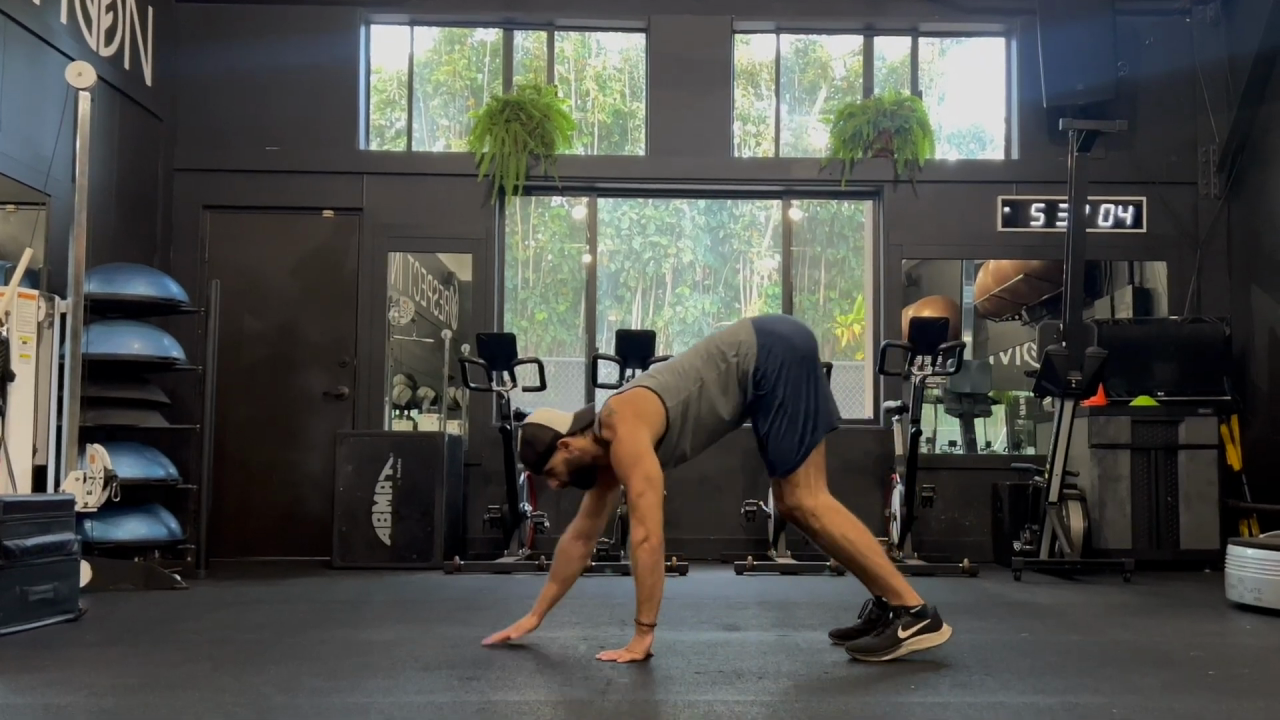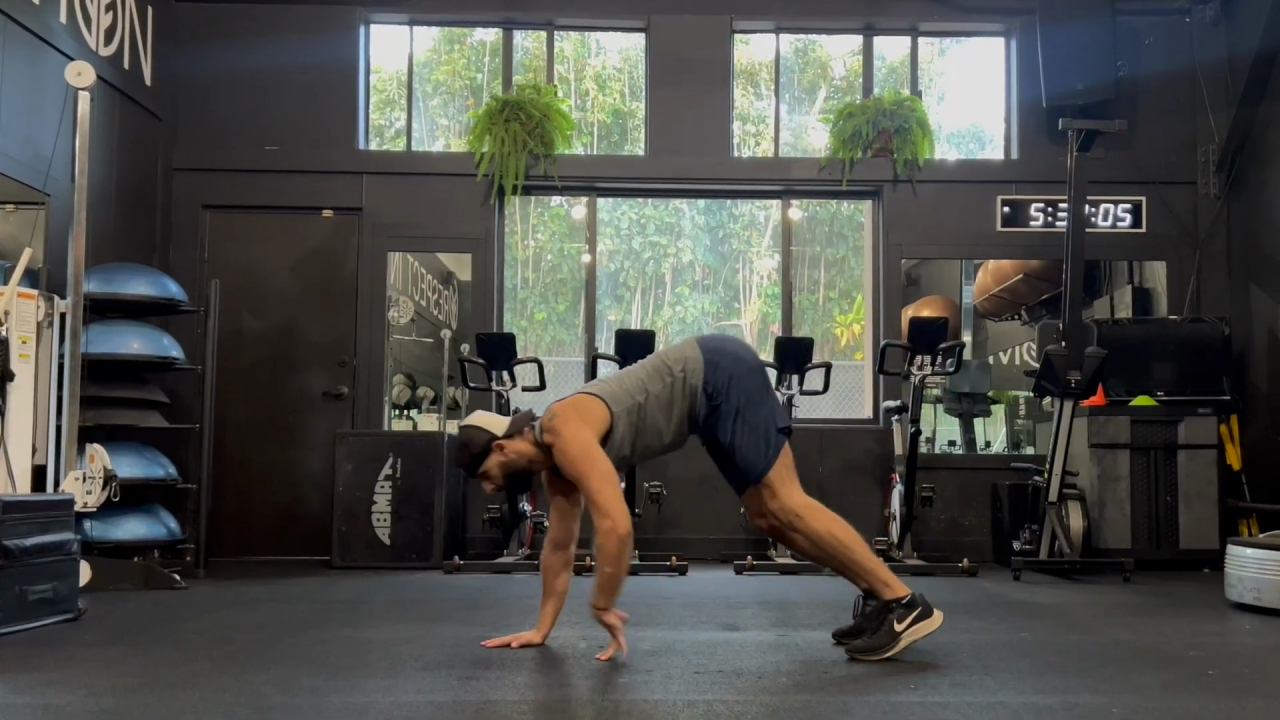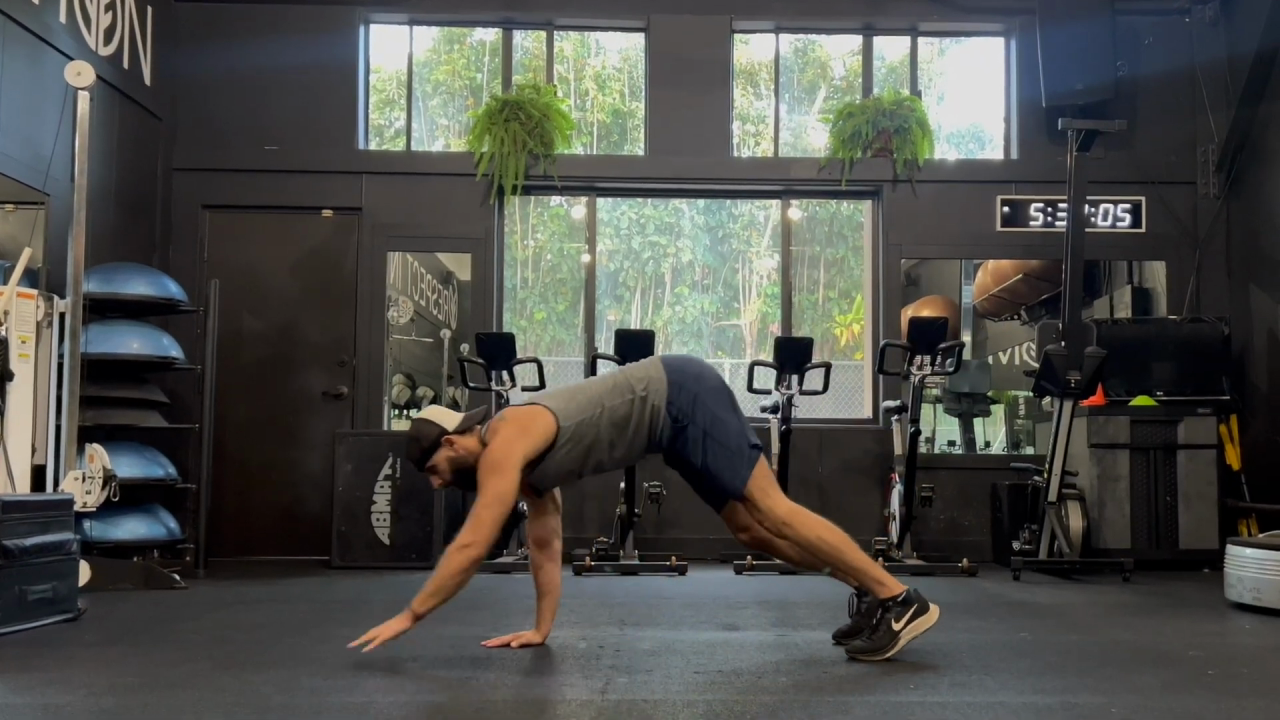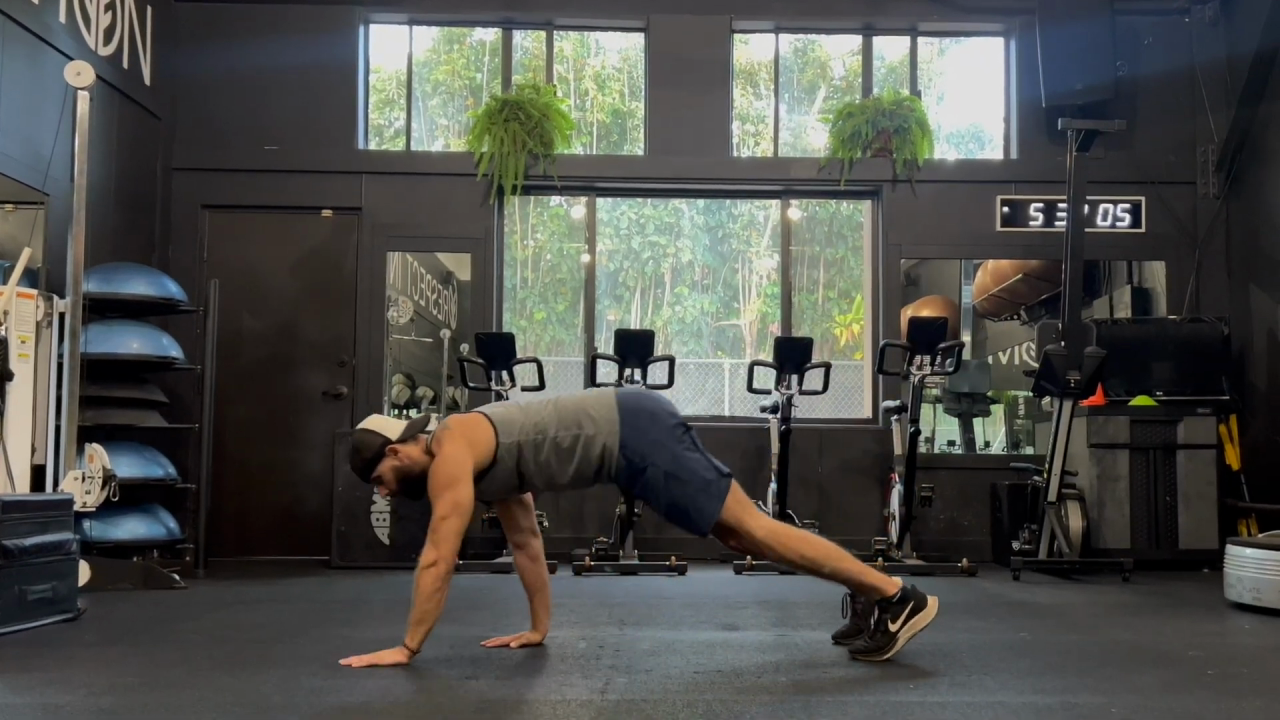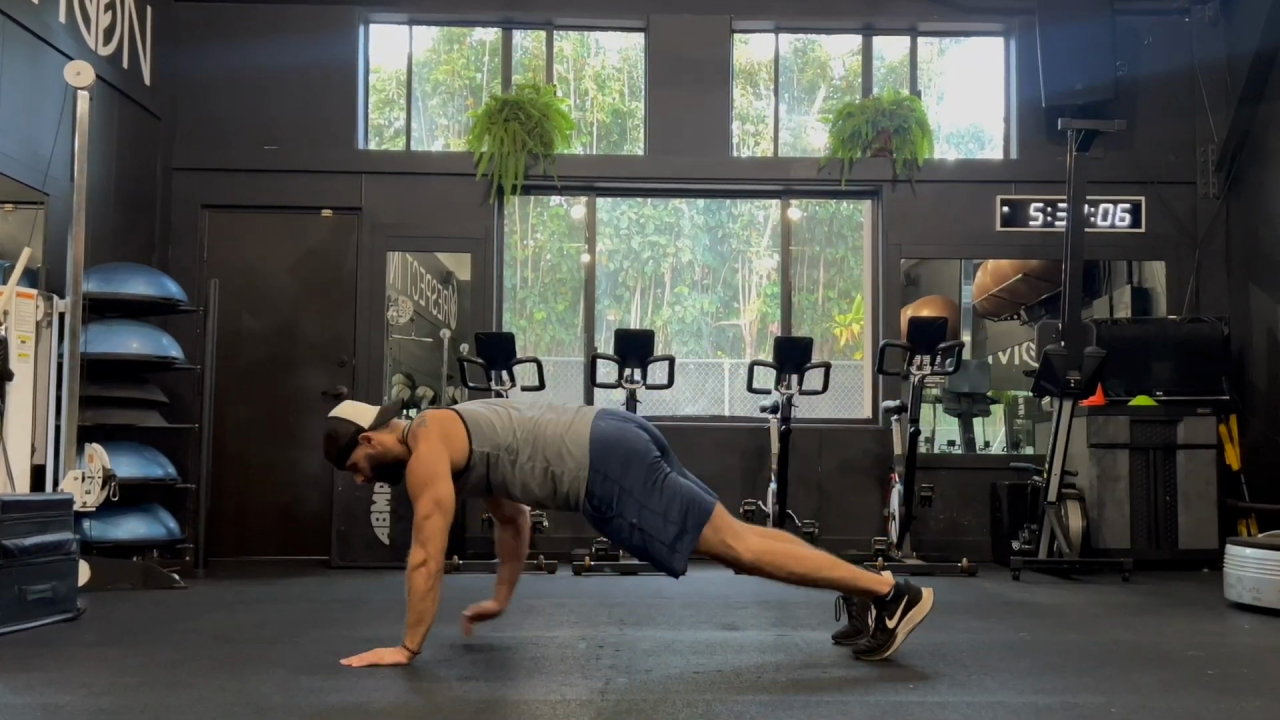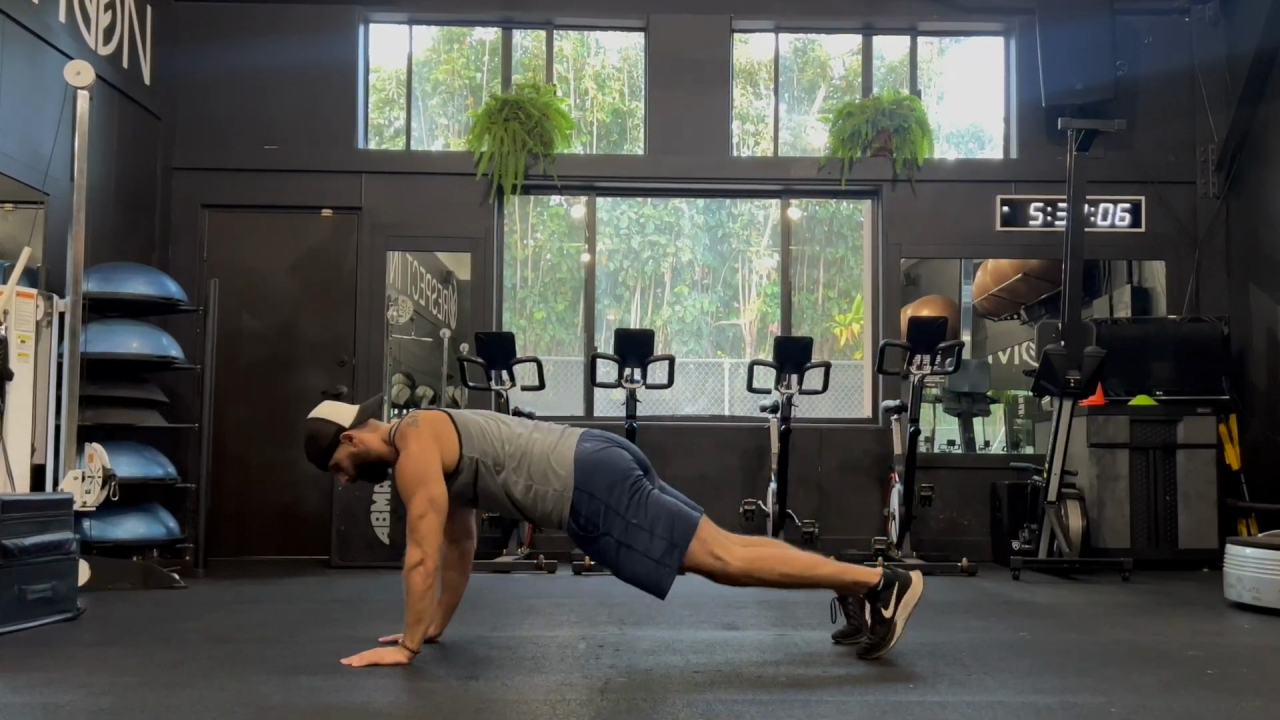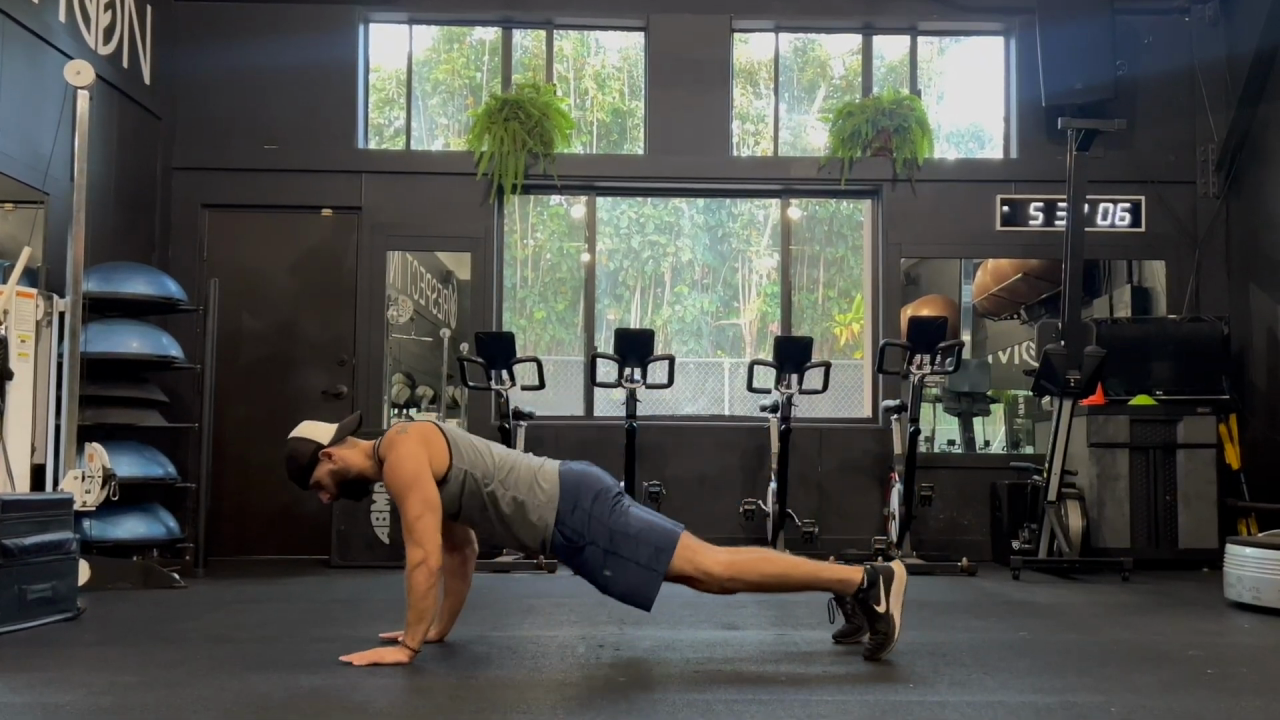
dt=0.3s
person 1, frame 1
left shoulder: (625, 433)
right shoulder: (604, 445)
left elbow: (647, 536)
right elbow: (581, 535)
left wrist: (643, 635)
right wrist: (534, 617)
left hip: (772, 352)
right hip: (762, 359)
left knee: (805, 501)
right knee: (795, 504)
left ankle: (913, 614)
right ankle: (887, 603)
person 1, frame 2
left shoulder: (566, 435)
right shoulder: (553, 457)
left elbow: (615, 526)
right elbow: (559, 544)
left wrist: (603, 607)
right wrist: (542, 627)
left hip: (718, 372)
right hip: (712, 383)
left knee: (785, 505)
right knee: (769, 517)
left ankle: (904, 604)
right ankle: (878, 597)
person 1, frame 3
left shoulder: (506, 444)
right shoulder: (524, 457)
left elbow: (471, 545)
right elbow: (545, 541)
left wrist: (406, 619)
right wrist: (542, 626)
left hip: (679, 394)
right hip: (669, 408)
left knee: (770, 510)
right knee: (749, 527)
left ankle: (899, 600)
right ankle: (870, 595)
person 1, frame 4
left shoulder: (449, 453)
right shoulder: (482, 463)
left elbow: (437, 560)
right elbow: (525, 541)
left wrist: (406, 648)
right wrist: (540, 627)
left hip: (632, 433)
right hip: (633, 425)
left knee: (748, 529)
right knee: (741, 536)
left ankle: (896, 597)
right ankle: (867, 591)
person 1, frame 5
left shoulder: (424, 449)
right shoulder: (450, 436)
left elbow: (425, 558)
right elbow: (514, 514)
left wrist: (408, 646)
right wrist: (502, 597)
left hip: (605, 469)
right hip: (615, 437)
left knee: (738, 546)
right knee: (733, 533)
left ankle: (890, 592)
right ankle: (866, 590)
person 1, frame 6
left shoulder: (413, 446)
right shoulder: (435, 437)
left elbow: (422, 557)
right elbow: (458, 541)
left wrist: (408, 646)
right wrist: (435, 625)
left hip: (590, 490)
right hip: (599, 458)
left knee: (725, 561)
right knee: (721, 543)
left ankle: (882, 583)
right ankle: (855, 587)
person 1, frame 7
left shoulder: (399, 453)
right shoulder: (417, 456)
left elbow: (425, 557)
right elbow: (460, 548)
left wrist: (408, 644)
right wrist: (440, 627)
left hip: (573, 514)
right hip: (575, 498)
left knee: (711, 569)
right knee: (706, 562)
left ankle: (867, 578)
right ankle: (850, 586)
